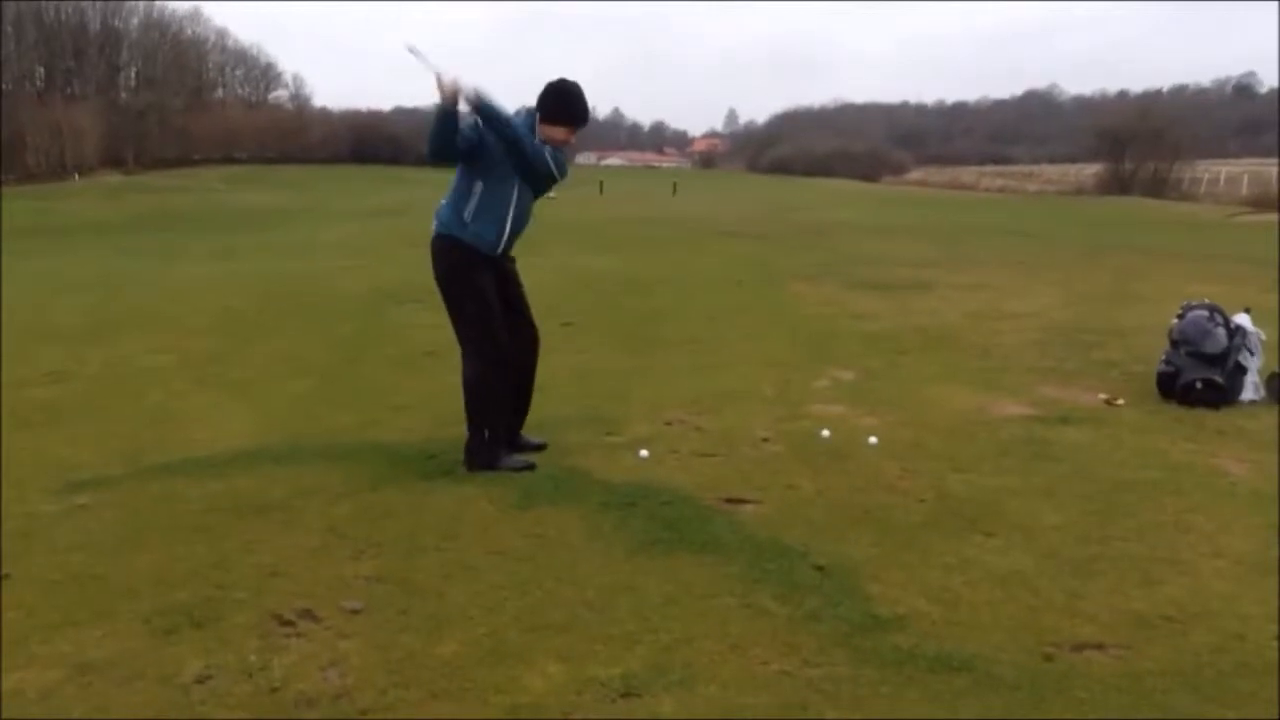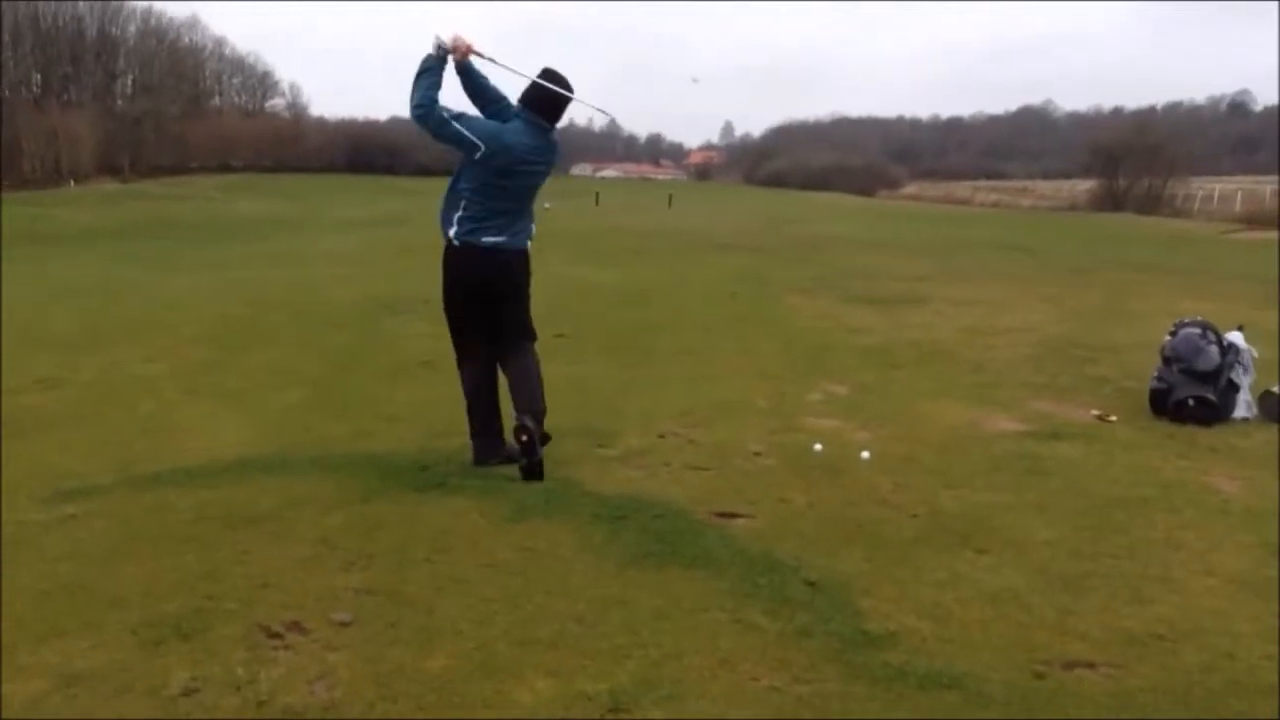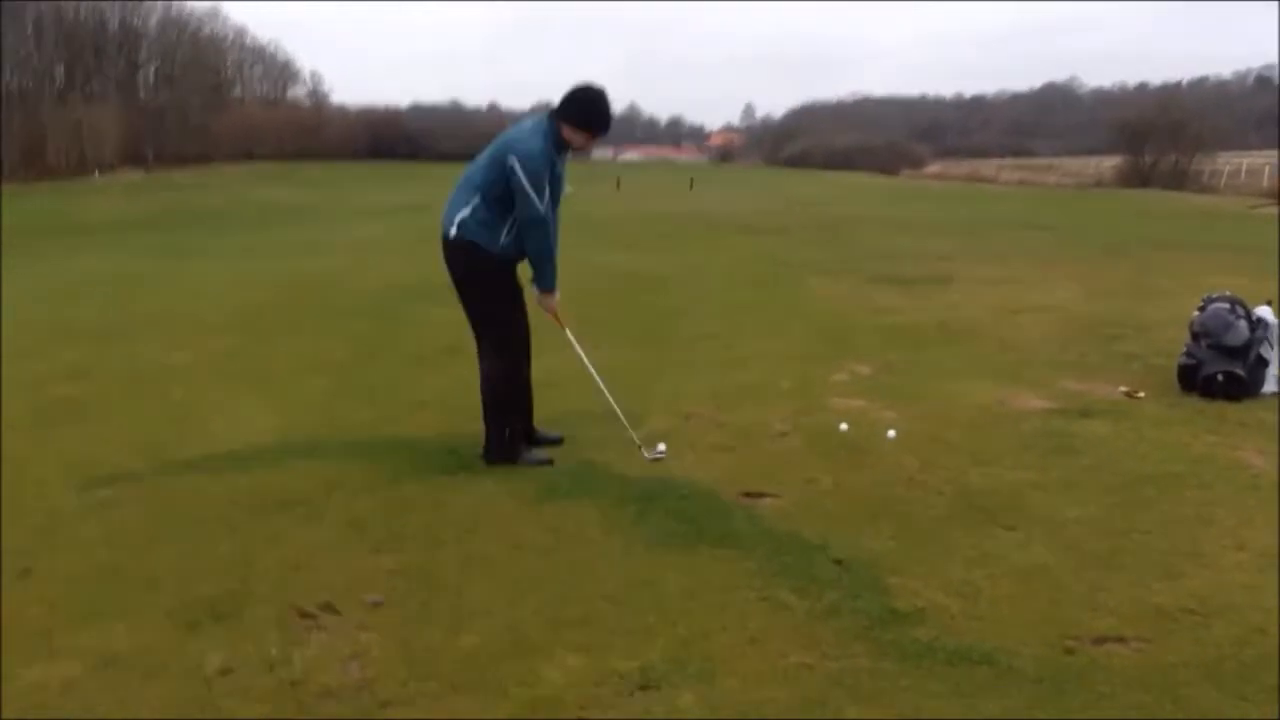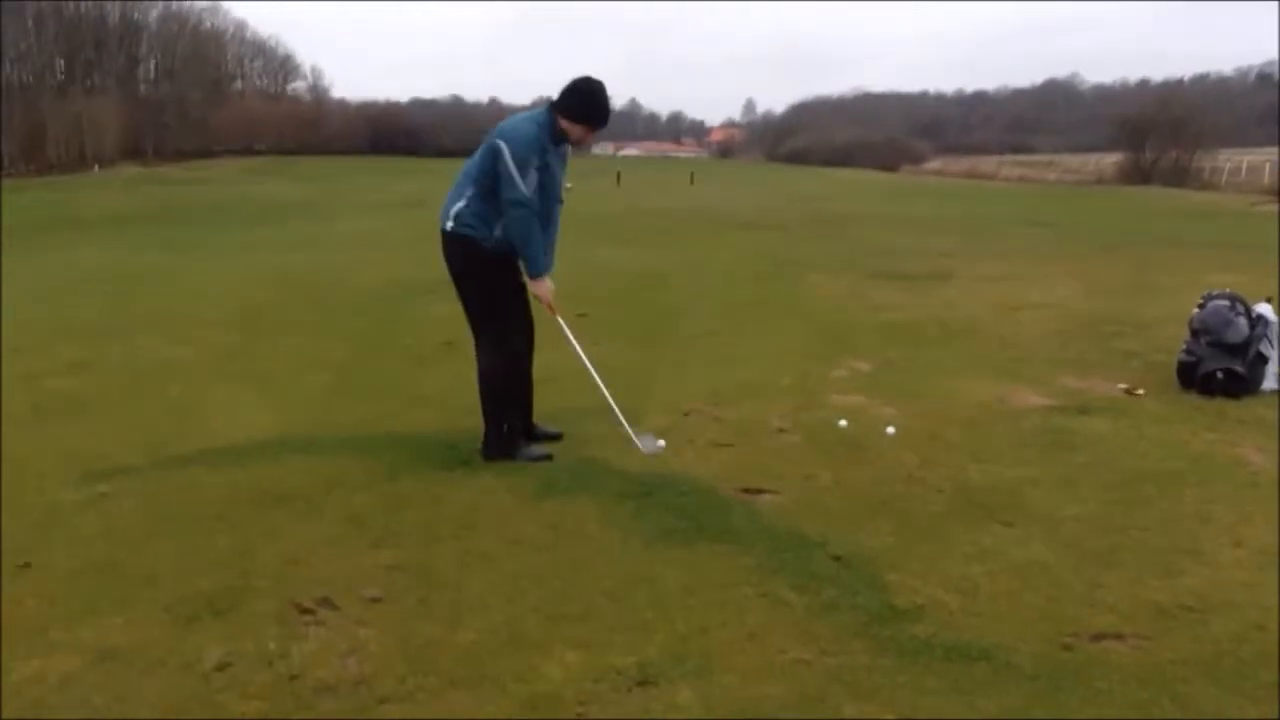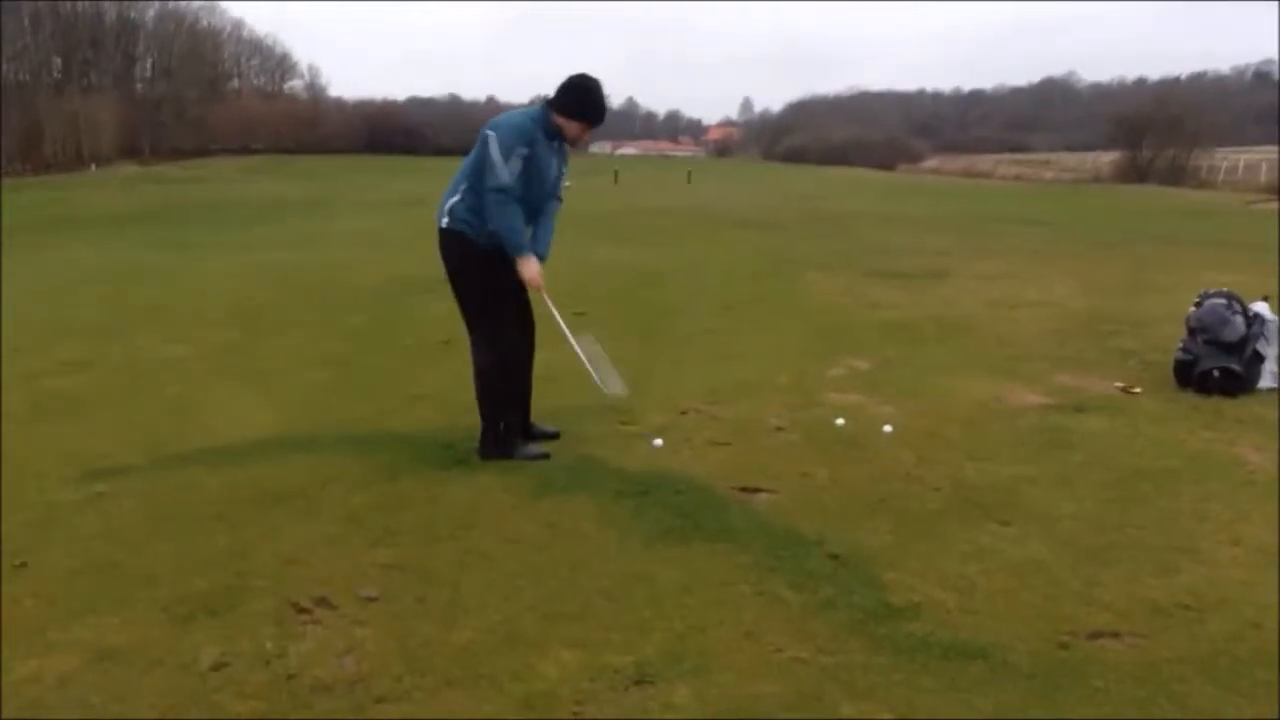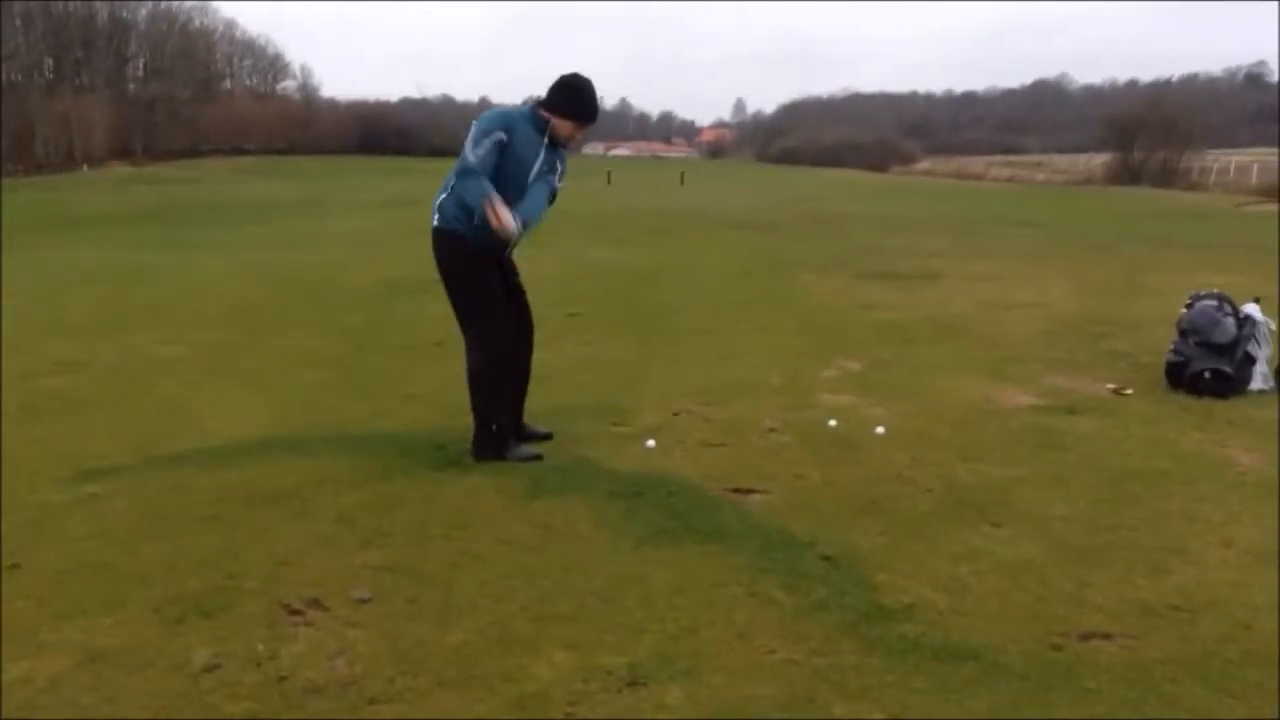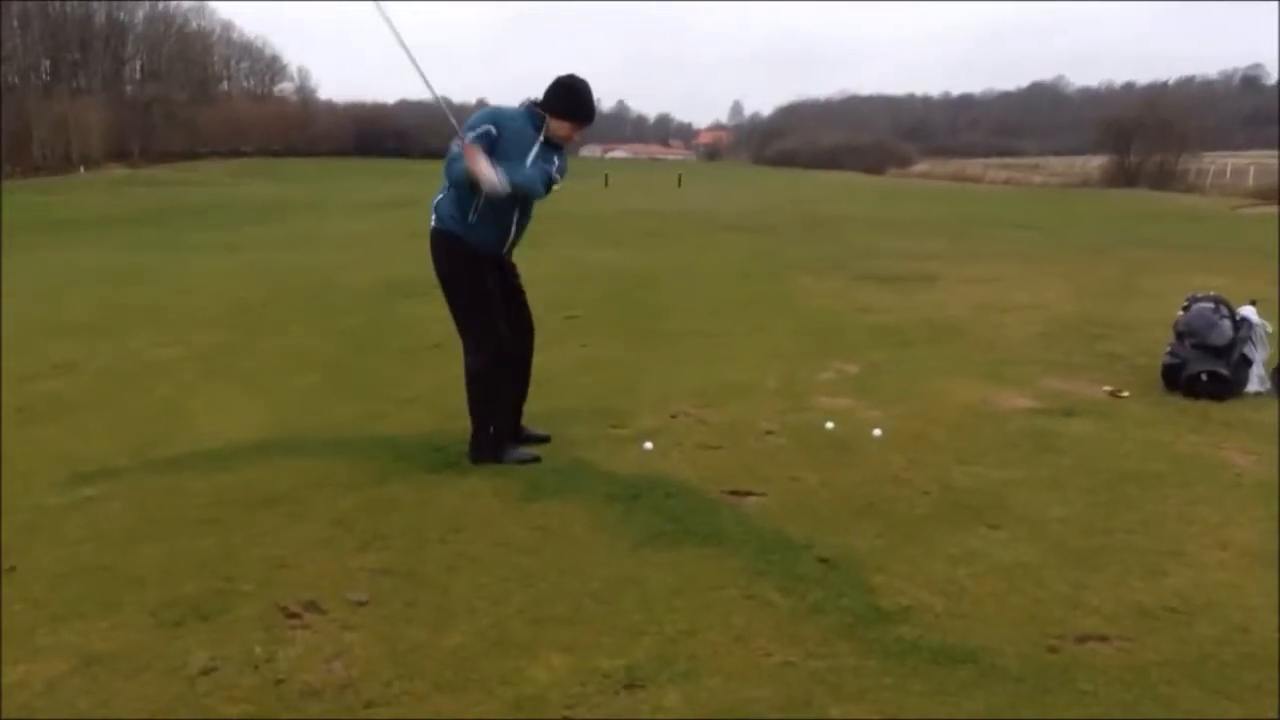
dt=0.7s
person 1, frame 1
left shoulder: (555, 160)
right shoulder: (490, 128)
left elbow: (521, 143)
right elbow: (441, 152)
left wrist: (481, 105)
right wrist: (449, 107)
left hip: (495, 256)
right hip: (458, 247)
left knee: (522, 342)
right knee: (486, 347)
left ankle: (505, 432)
right ankle: (484, 449)
person 1, frame 2
left shoulder: (493, 138)
right shoulder: (548, 149)
left elbow: (424, 112)
right elbow: (502, 108)
left wrist: (439, 57)
right wrist: (465, 64)
left hip: (465, 256)
right hip: (512, 258)
left knee: (474, 353)
right knee: (518, 345)
left ankle: (487, 443)
right ankle: (530, 418)
person 1, frame 3
left shoulder: (549, 142)
right shoulder: (531, 150)
left elbow: (546, 217)
right elbow: (535, 222)
left wrist: (544, 280)
right wrist: (547, 285)
left hip: (491, 247)
right hip: (472, 245)
left knee: (514, 340)
right knee: (501, 344)
left ankle: (520, 428)
right ankle: (502, 444)
person 1, frame 4
left shoulder: (555, 143)
right shoulder: (522, 137)
left elbow: (548, 209)
right elbow: (519, 208)
left wrist: (543, 268)
right wrist: (537, 274)
left hip: (496, 244)
right hip: (470, 239)
left knee: (519, 334)
right knee: (499, 339)
left ankle: (520, 424)
right ankle: (501, 439)
person 1, frame 5
left shoulder: (557, 150)
right shoulder: (512, 130)
left elbow: (548, 205)
right elbow: (500, 196)
left wrist: (536, 256)
right wrist: (523, 257)
left hip: (500, 246)
right hip: (466, 237)
left knee: (520, 331)
right knee: (495, 337)
left ankle: (517, 422)
right ankle: (498, 438)
person 1, frame 6
left shoulder: (555, 153)
right shoulder: (499, 123)
left elbow: (541, 194)
right elbow: (469, 176)
left wrist: (515, 221)
right wrist: (491, 206)
left hip: (494, 244)
right hip: (459, 236)
left knee: (518, 331)
right knee: (489, 337)
left ankle: (510, 422)
right ankle: (491, 438)
person 1, frame 7
left shoulder: (555, 156)
right shoulder: (495, 123)
left elbow: (532, 182)
right elbow: (456, 168)
left wrist: (493, 173)
right wrist: (472, 166)
left hip: (495, 250)
right hip: (457, 240)
left knee: (519, 334)
right knee: (487, 340)
left ankle: (508, 425)
right ankle: (488, 441)
